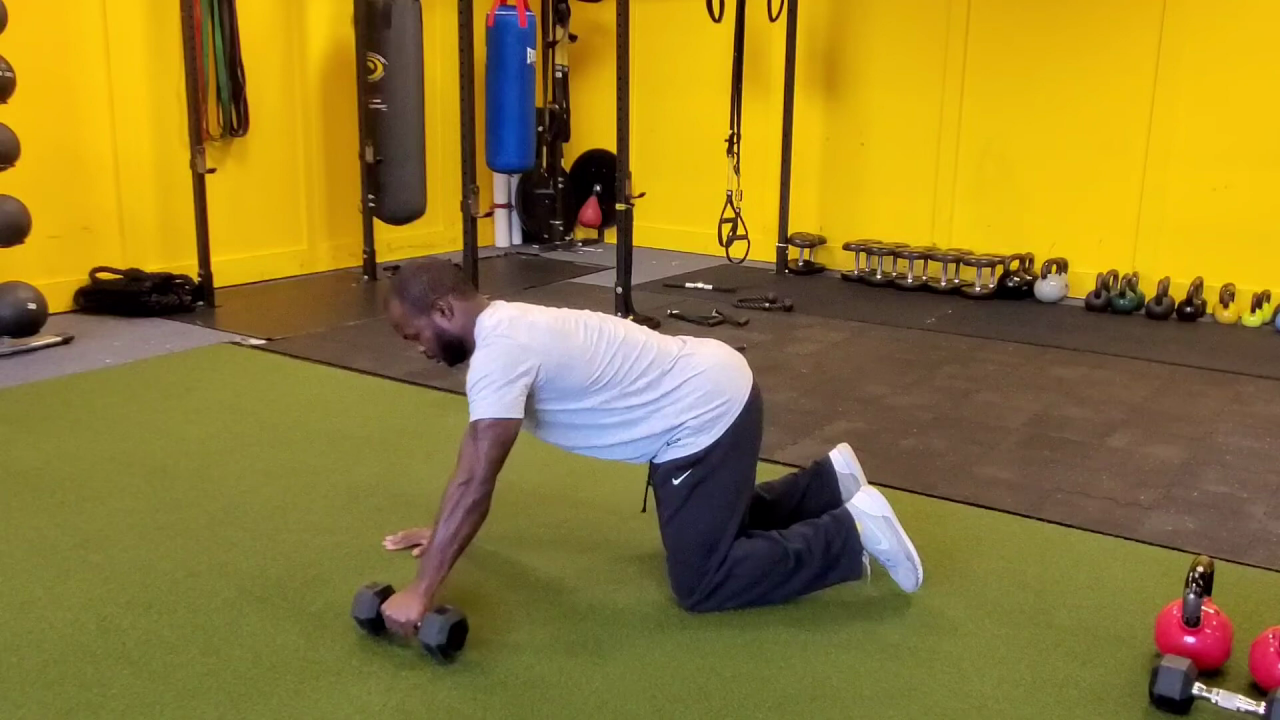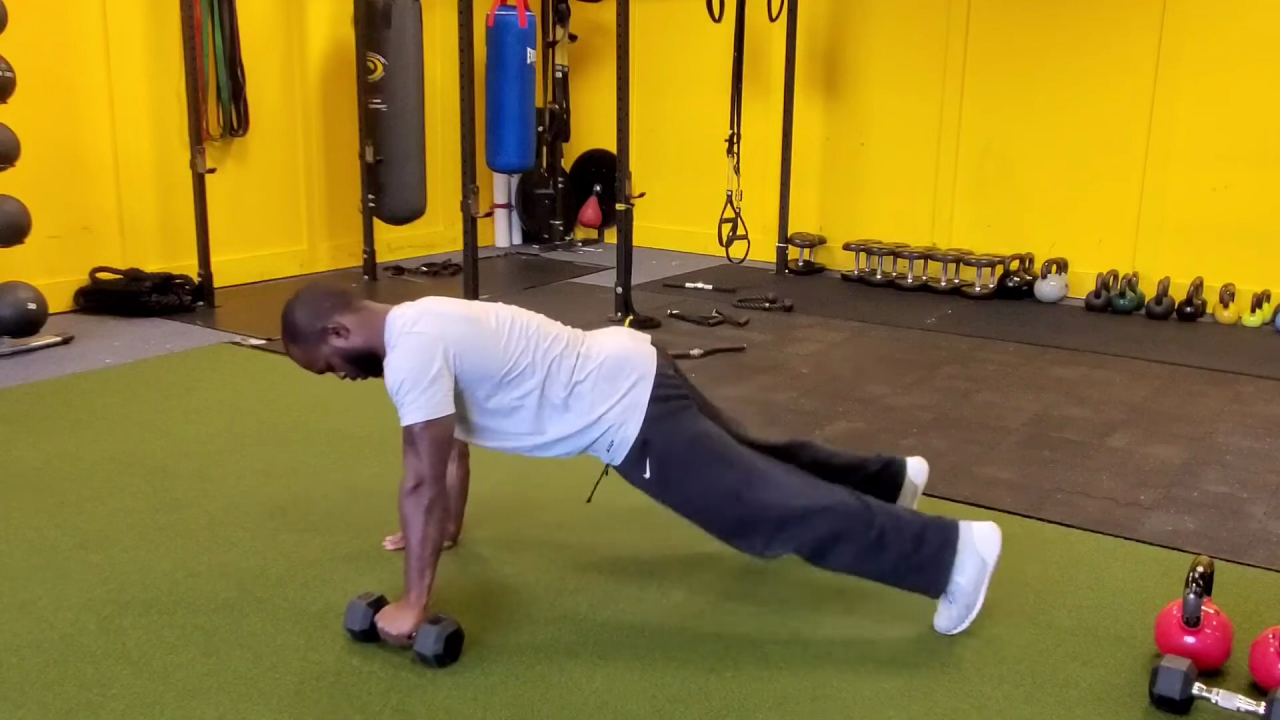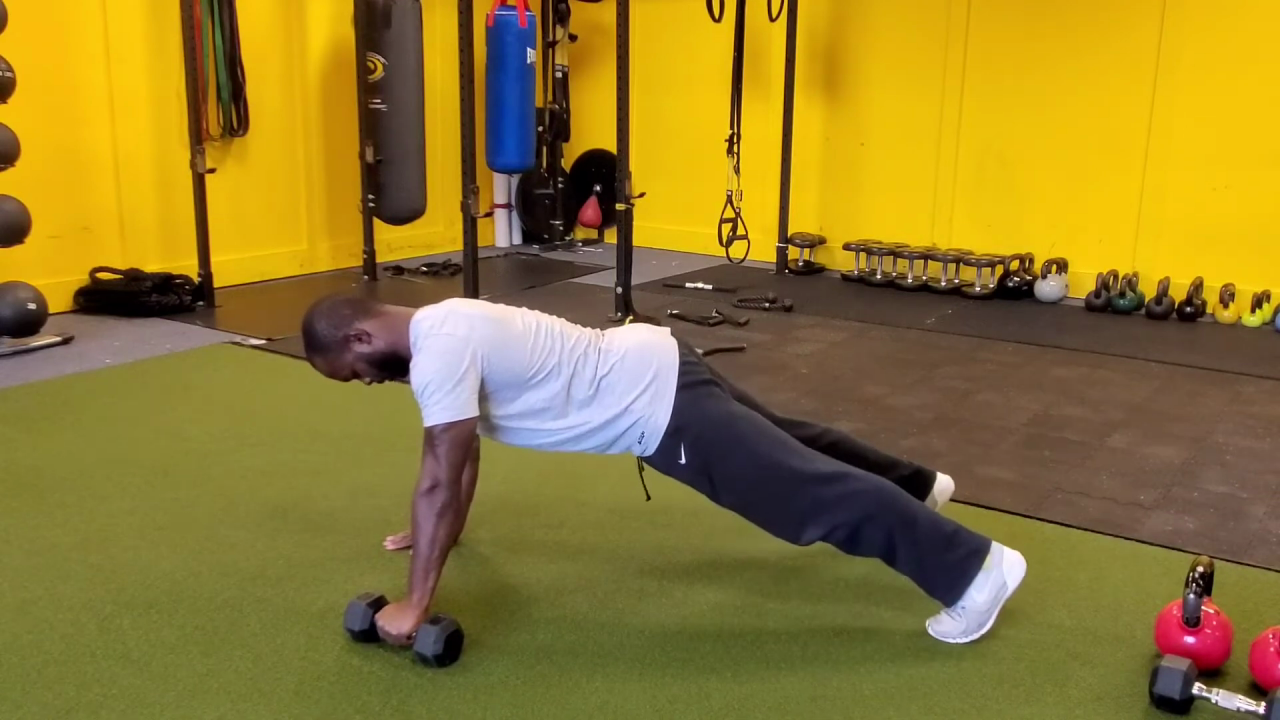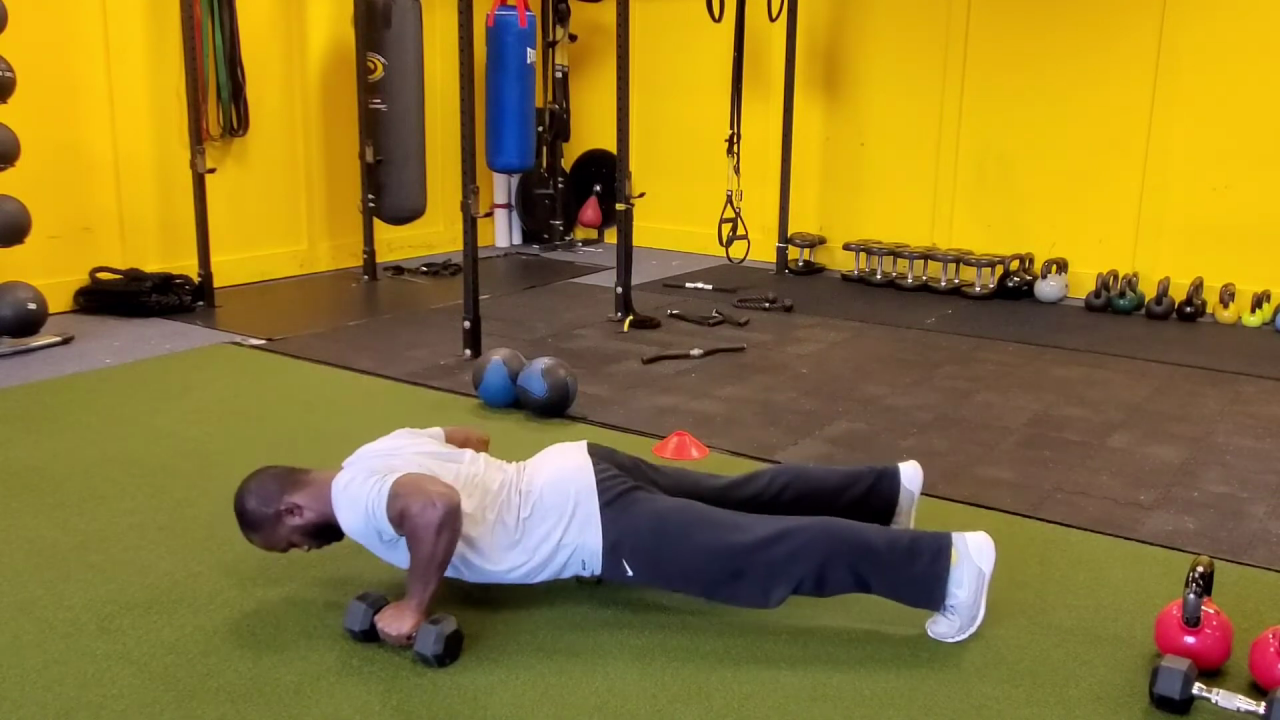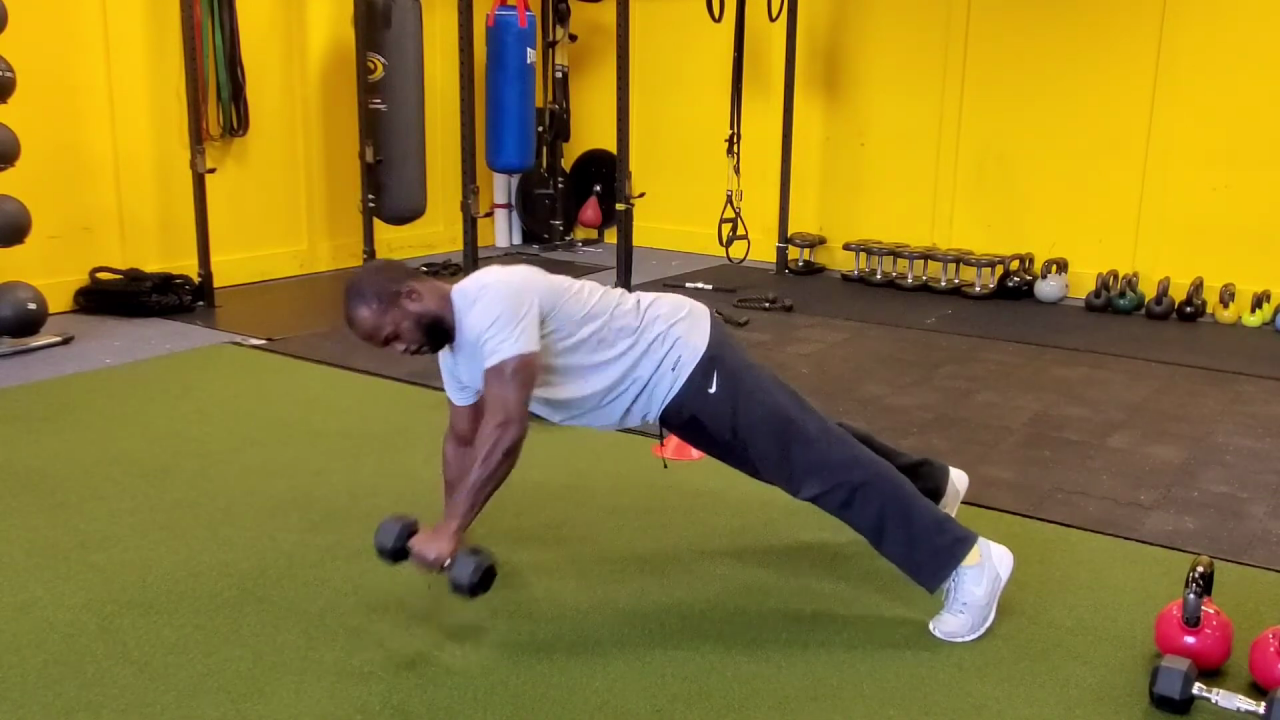
dt=1s
person 1, frame 1
left shoulder: (501, 350)
right shoulder: (502, 325)
left elbow: (476, 481)
right elbow: (478, 448)
left wrist: (420, 592)
right wrist: (444, 530)
left hip: (707, 412)
right hip: (709, 387)
left knee: (700, 584)
right knee: (714, 522)
left ankle: (854, 532)
right ankle: (830, 483)
person 1, frame 2
left shoulder: (409, 350)
right shoulder: (424, 326)
left elbow: (424, 478)
right elbow: (453, 451)
left wrist: (413, 603)
right wrist: (443, 529)
left hip: (626, 409)
right hip: (629, 373)
left knee: (765, 512)
right knee: (754, 467)
left ankle: (954, 549)
right ankle: (890, 477)
person 1, frame 3
left shoulder: (438, 350)
right shoulder: (443, 328)
left elbow: (440, 476)
right elbow: (464, 453)
left wrist: (415, 602)
right wrist: (439, 529)
left hip: (657, 405)
right hip: (654, 371)
left knee: (804, 492)
right knee: (789, 452)
left ankle: (976, 569)
right ankle: (917, 488)
person 1, frame 4
left shoulder: (357, 499)
right shoulder: (383, 451)
left elbow: (439, 509)
left wrist: (414, 606)
left hip: (594, 526)
right hip: (579, 471)
left knee: (764, 555)
right knee: (742, 498)
left ankle: (947, 562)
right ankle: (888, 488)
person 1, frame 5
left shoulder: (490, 302)
right shoulder: (455, 339)
left elbow: (508, 426)
right elbow: (462, 435)
left wrist: (452, 527)
right wrist: (450, 514)
left hip: (682, 355)
right hip: (669, 382)
left knee: (819, 462)
right knee: (807, 443)
left ankle: (966, 561)
right ankle: (931, 485)
